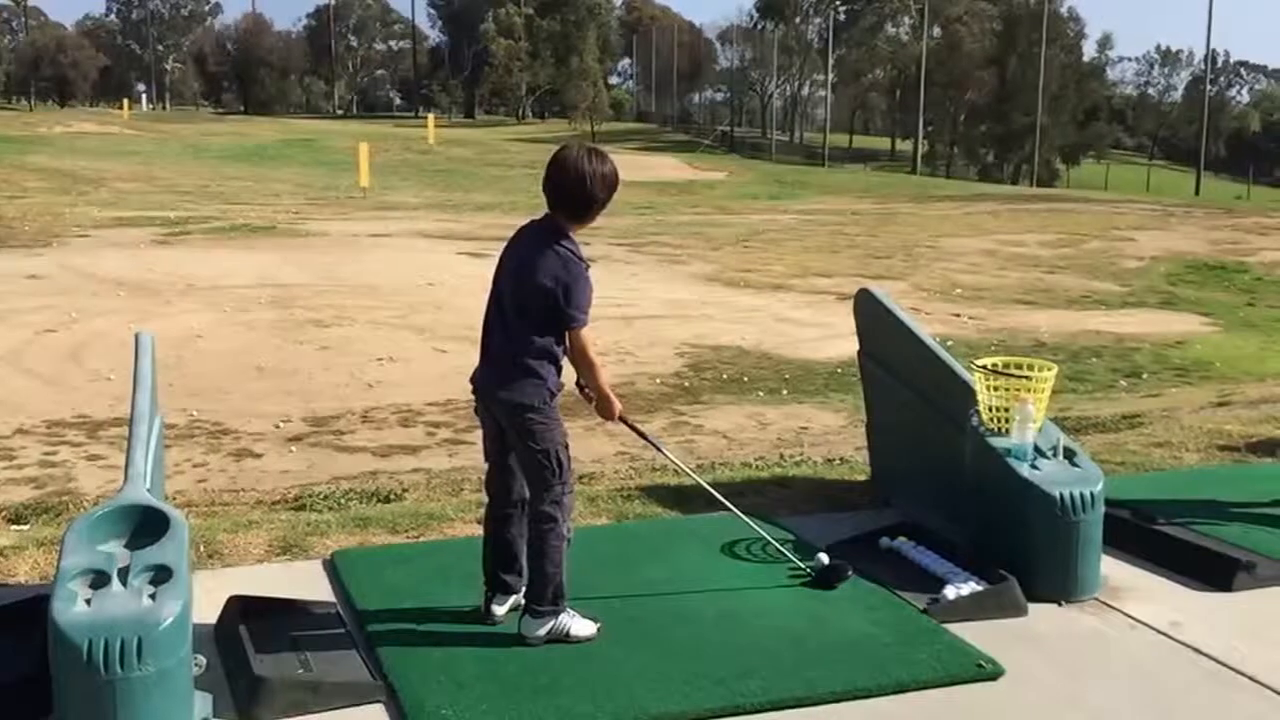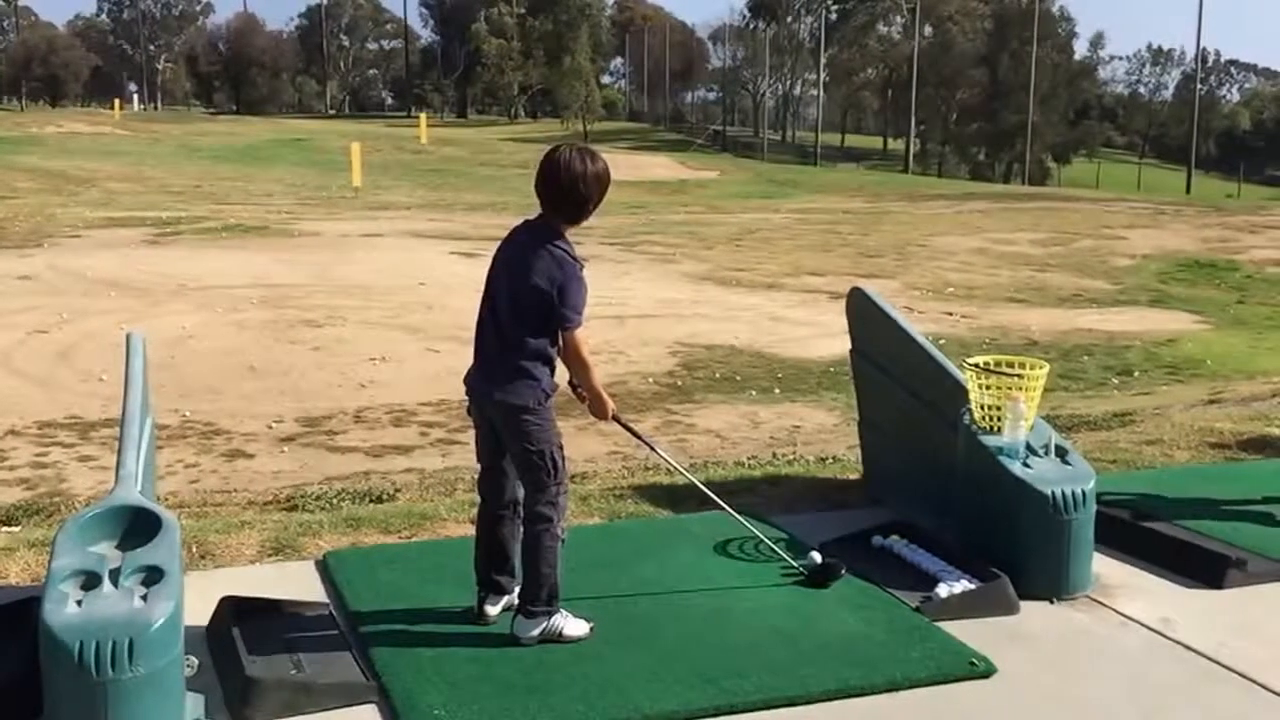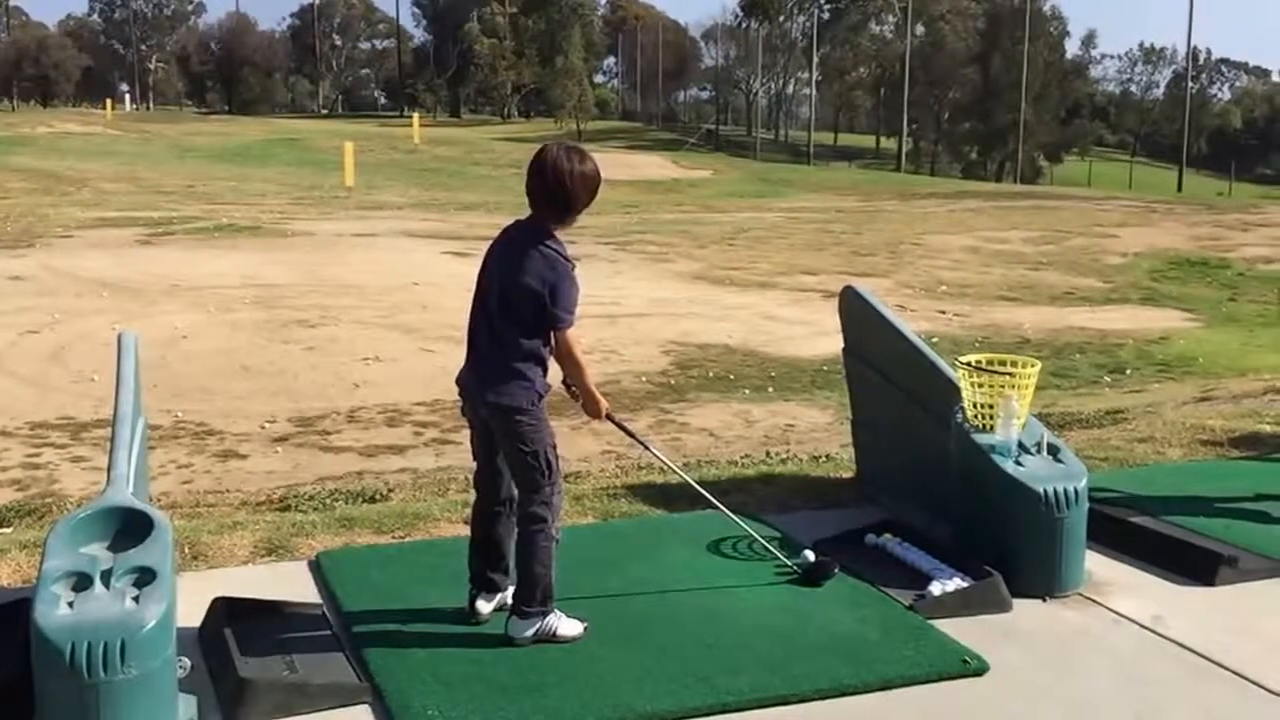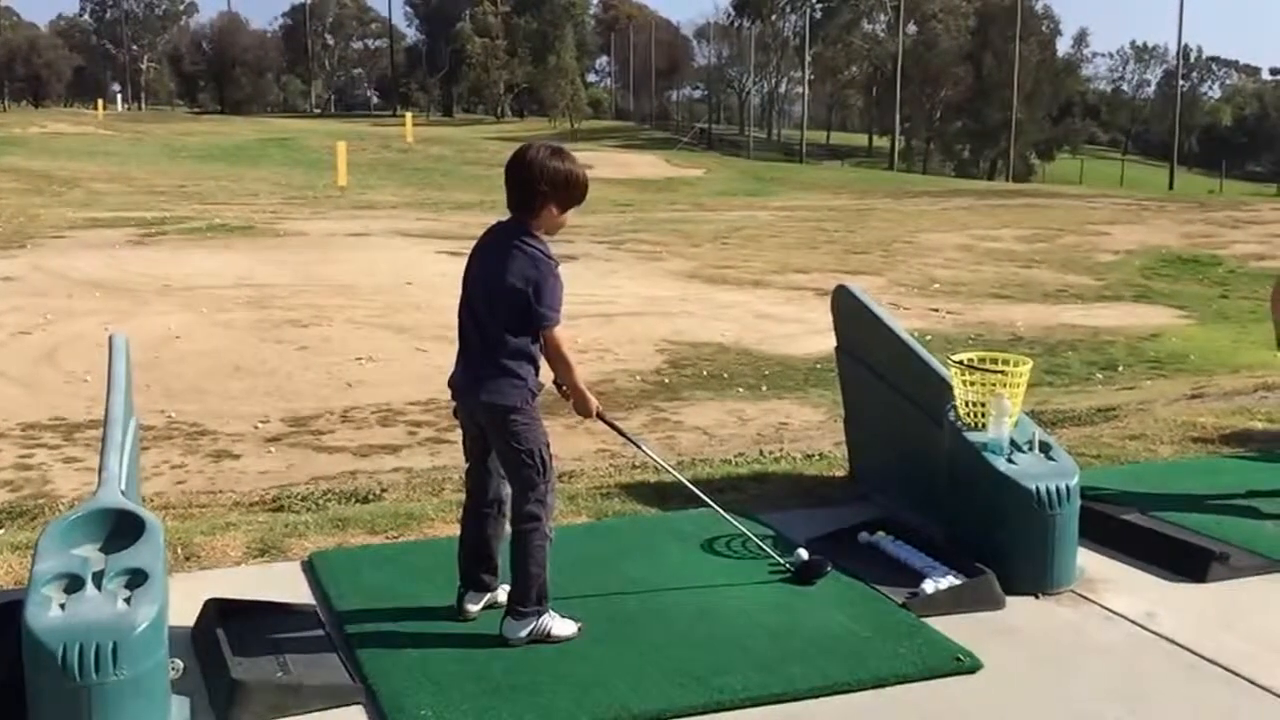
dt=0.7s
person 1, frame 1
left shoulder: (524, 237)
right shoulder: (568, 265)
right elbow: (578, 345)
left wrist: (584, 379)
right wrist: (604, 396)
left hip: (491, 385)
right hip: (528, 395)
left knee: (506, 491)
right knee: (551, 500)
left ankle: (502, 591)
right ankle: (544, 614)
person 1, frame 2
left shoulder: (517, 238)
right shoulder: (563, 265)
right elbow: (572, 345)
left wrist: (576, 380)
right wrist: (597, 396)
left hip: (484, 386)
right hip: (522, 396)
left knee: (498, 491)
right knee: (546, 501)
left ankle: (494, 591)
right ankle: (537, 613)
person 1, frame 3
left shoulder: (508, 238)
right shoulder: (554, 264)
right elbow: (564, 344)
left wrist: (570, 380)
right wrist: (590, 395)
left hip: (477, 386)
right hip: (515, 396)
left knee: (494, 489)
right knee: (541, 501)
left ankle: (488, 589)
right ankle: (532, 614)
person 1, frame 4
left shoulder: (491, 240)
right shoulder: (537, 263)
right elbow: (552, 341)
left wrist: (562, 379)
right wrist: (579, 392)
left hip: (470, 387)
right hip: (507, 396)
left knee: (484, 489)
right knee: (534, 501)
left ankle: (476, 587)
right ankle: (525, 614)
